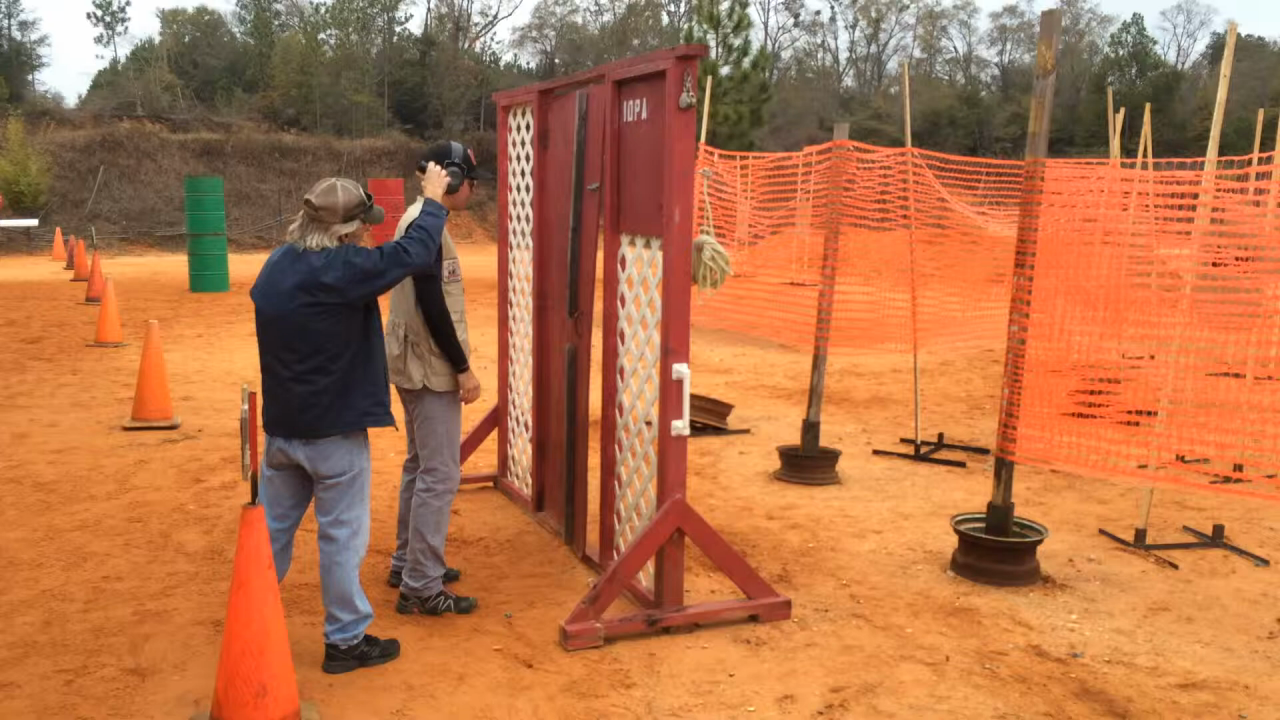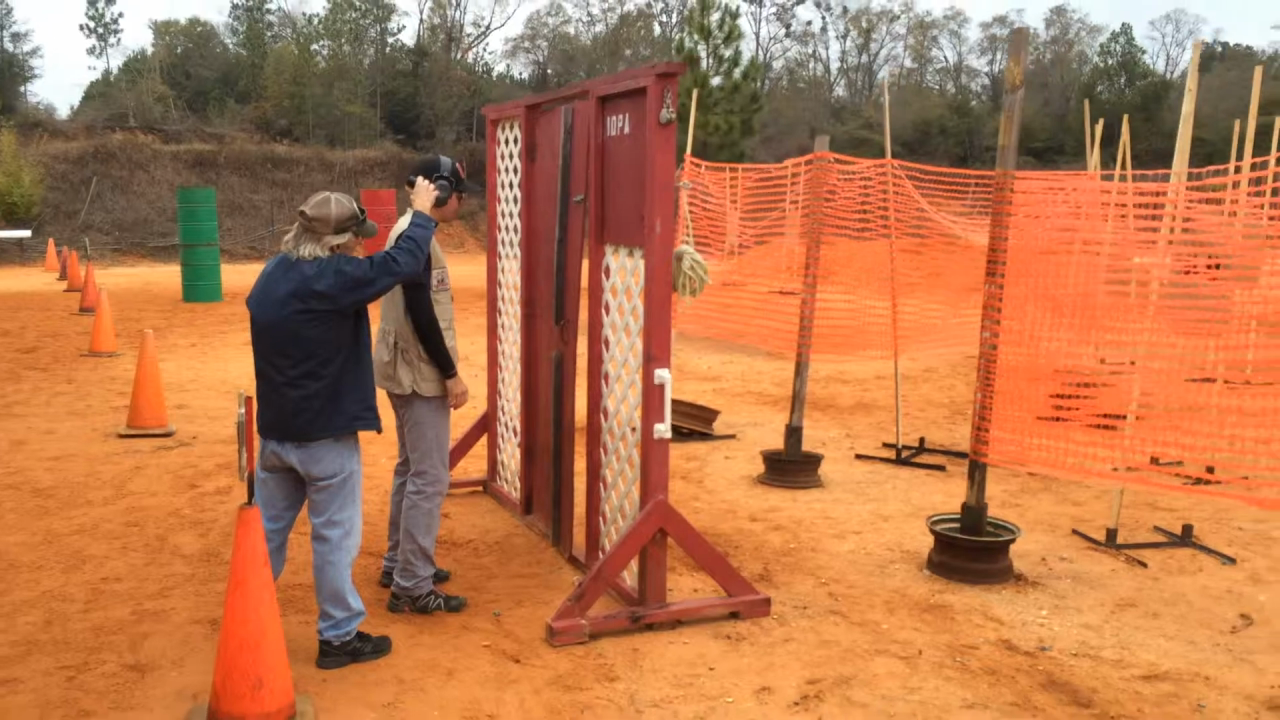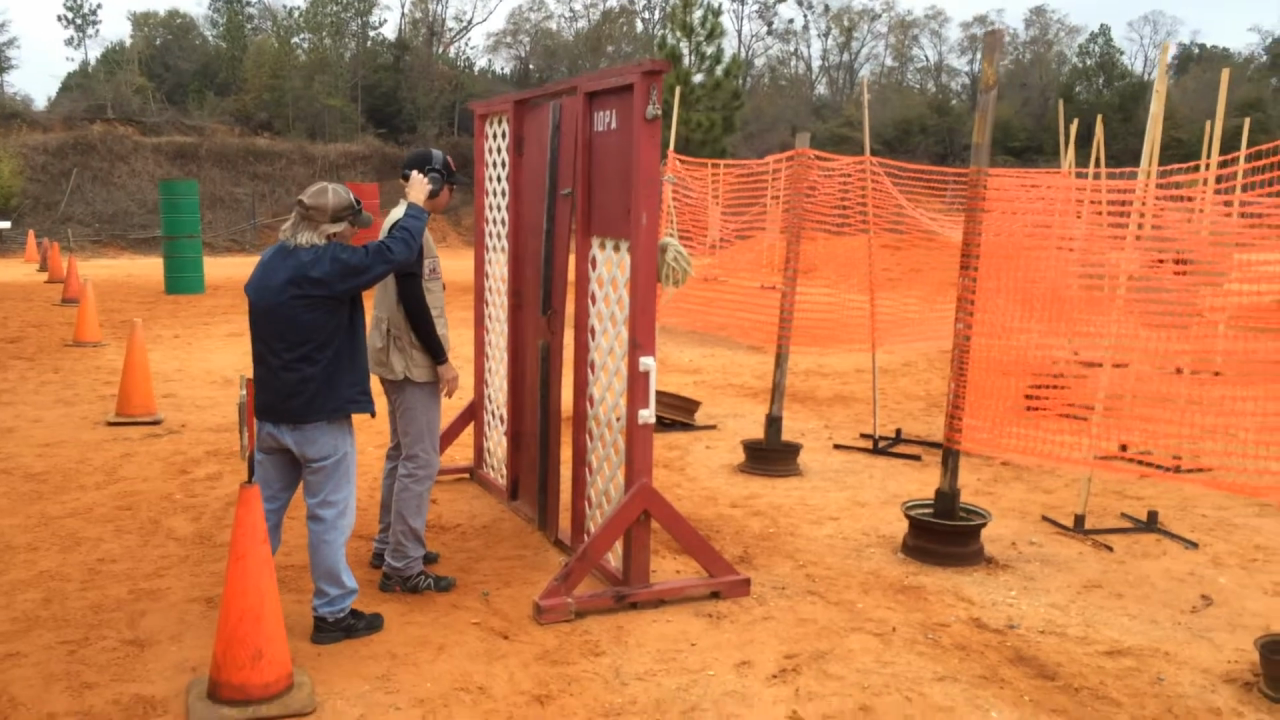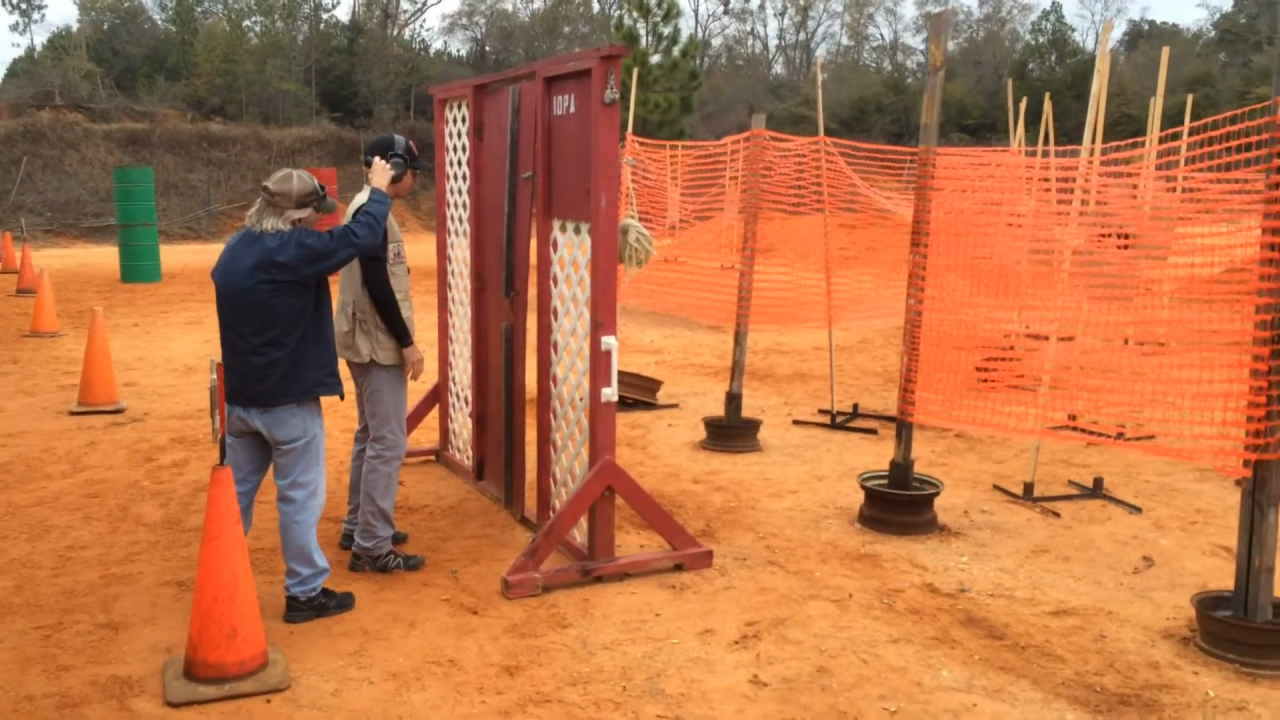
dt=0.4s
person 1, frame 1
left shoulder: (276, 264)
right shoulder: (343, 269)
right elbow: (415, 252)
right wrist: (432, 199)
left hip: (281, 424)
right hip: (334, 430)
left knee: (272, 529)
right knee: (342, 536)
right ankle: (346, 641)
person 1, frame 2
left shoulder: (271, 274)
right shoulder: (334, 278)
right elbow: (402, 262)
right wrist: (421, 213)
left hip: (275, 429)
right hip: (325, 434)
left knee: (267, 530)
right knee: (335, 537)
right ankle: (339, 637)
person 1, frame 3
left shoulder: (269, 262)
right shoulder: (331, 265)
right elbow: (396, 251)
right wrist: (415, 205)
left hip: (270, 412)
right hip: (320, 416)
left knee: (264, 509)
right knee: (329, 516)
right ankle: (333, 613)
person 1, frame 4
left shoulder: (235, 249)
right shoulder: (296, 250)
right elbow: (361, 235)
right wrist: (378, 191)
left hip: (240, 396)
right hip: (289, 399)
left knee: (234, 492)
right knee: (300, 497)
right ankle: (304, 593)
person 2, frame 1
left shoulder: (420, 220)
right elbow: (430, 303)
left wrist: (454, 365)
right wrist: (463, 368)
left hip: (419, 365)
right hip: (430, 368)
left knee: (421, 467)
right knee: (440, 475)
left ankle: (408, 564)
right ankle: (420, 587)
person 2, frame 2
left shoulder: (410, 232)
right shoulder: (413, 235)
right elbow: (419, 312)
left wrist: (442, 370)
right wrist: (450, 373)
left hip: (411, 372)
right hip: (420, 374)
left knee: (412, 470)
right knee: (430, 478)
left ankle: (399, 565)
right ankle: (411, 587)
person 2, frame 3
left shoulder: (403, 222)
right shoulder: (407, 226)
right elbow: (412, 300)
left wrist: (434, 357)
right wrist: (442, 360)
left hip: (402, 359)
right hip: (412, 361)
left knee: (403, 454)
right knee: (421, 461)
left ankle: (389, 546)
right ankle: (401, 567)
person 2, frame 4
left shoulder: (367, 208)
right shoulder: (370, 210)
right elbow: (376, 284)
left wrist: (400, 340)
right wrist: (407, 343)
left hip: (369, 342)
right hip: (379, 344)
left knee: (371, 436)
right knee: (388, 442)
left ankle: (358, 527)
right ankle: (372, 547)
